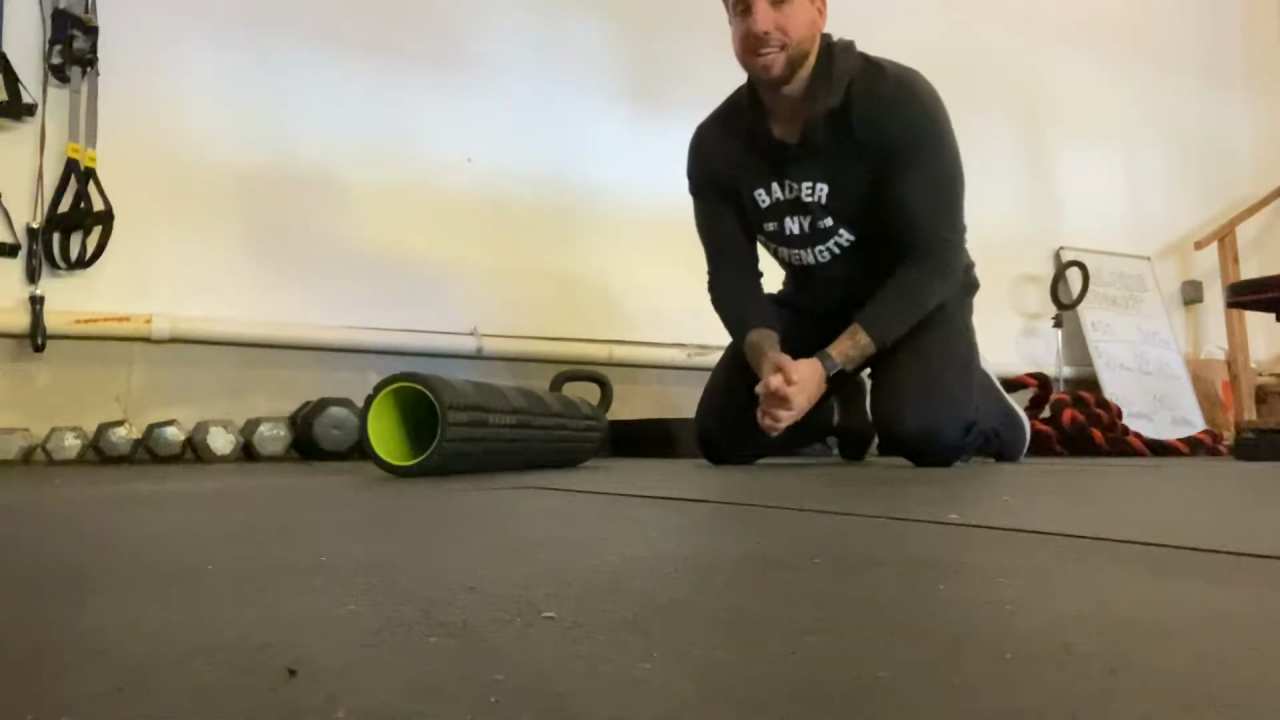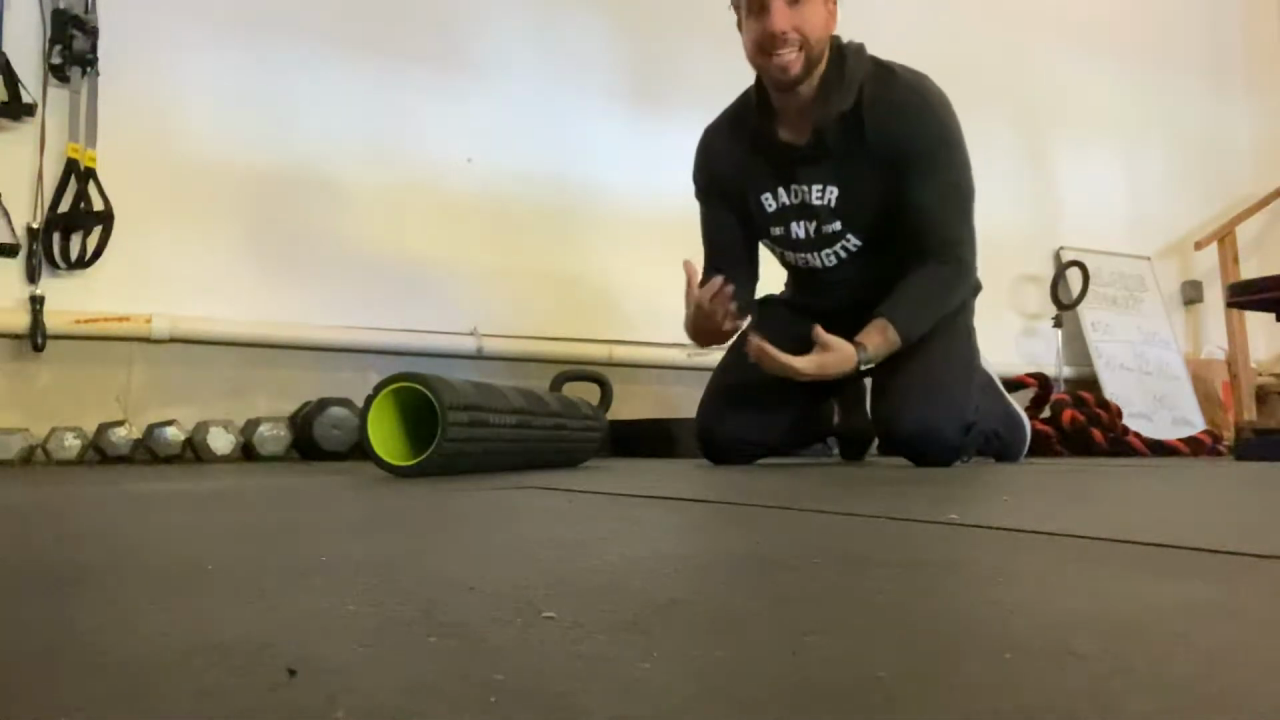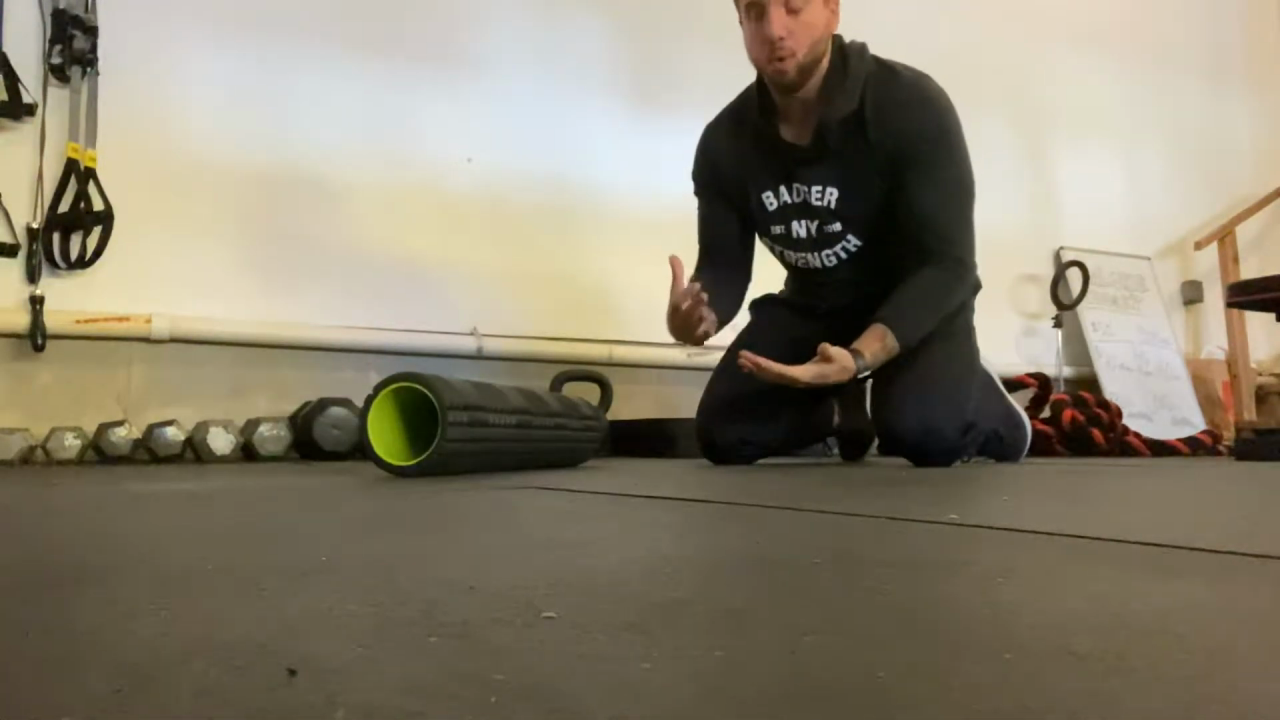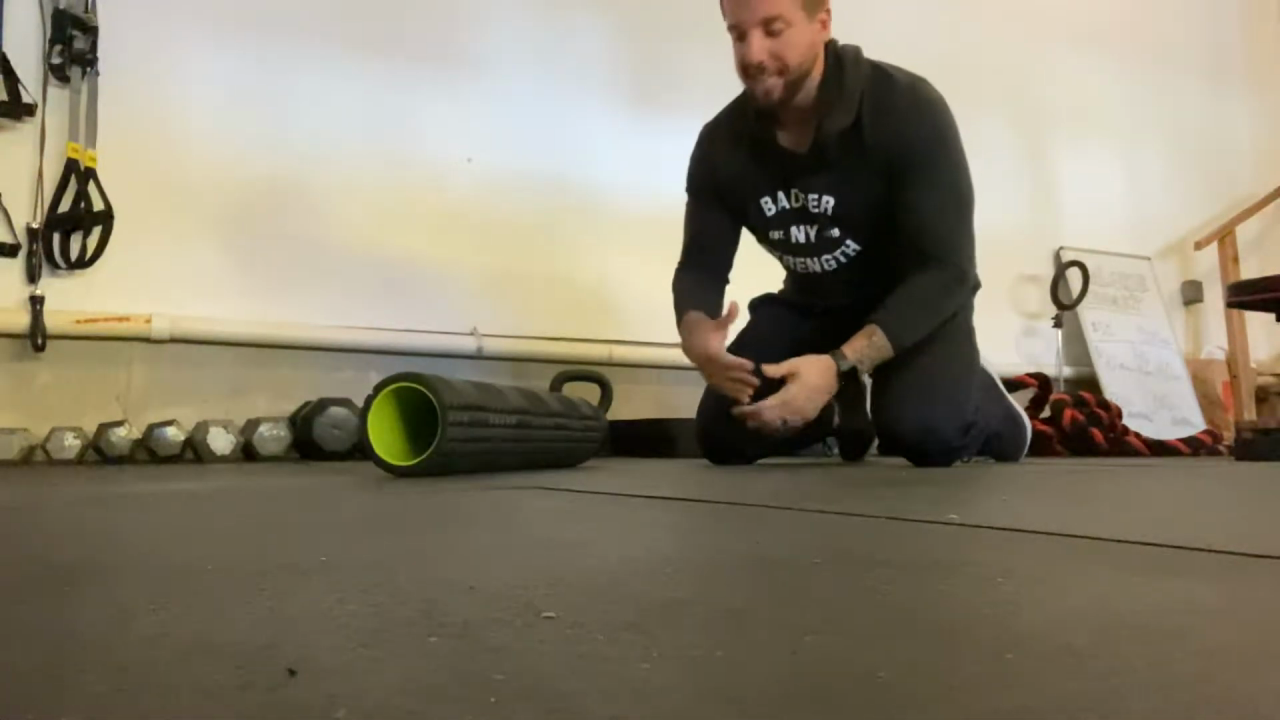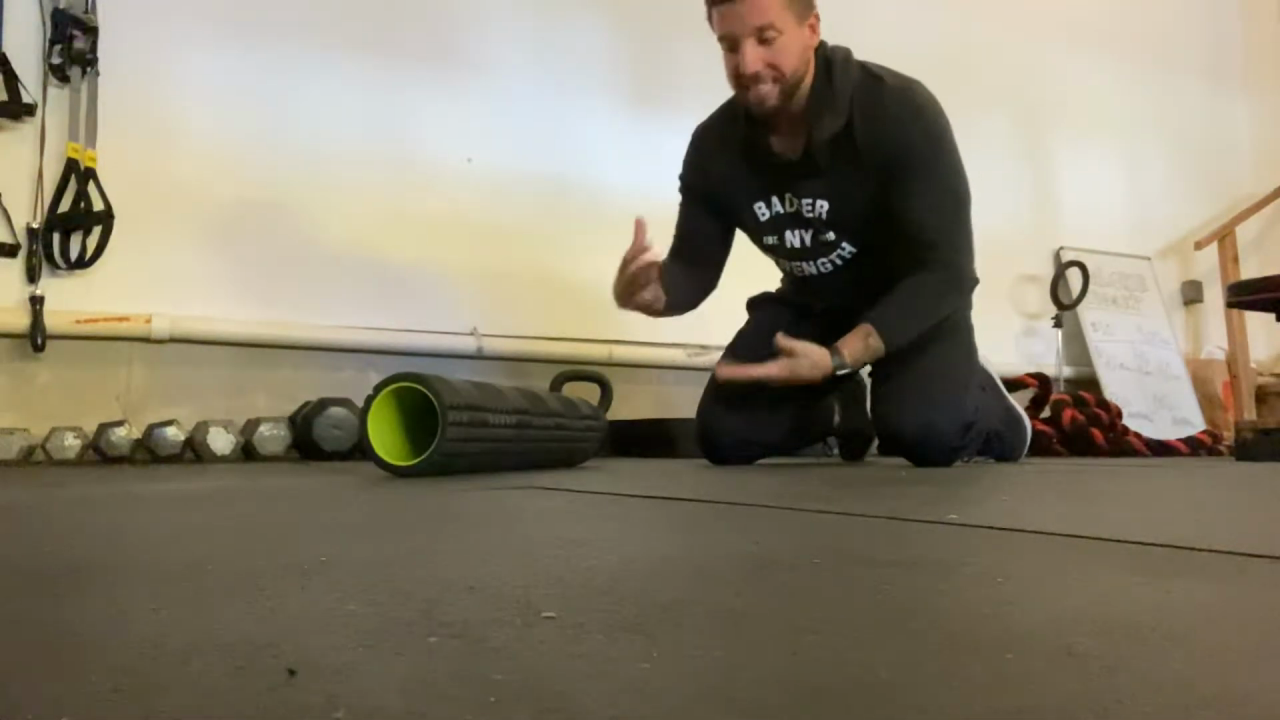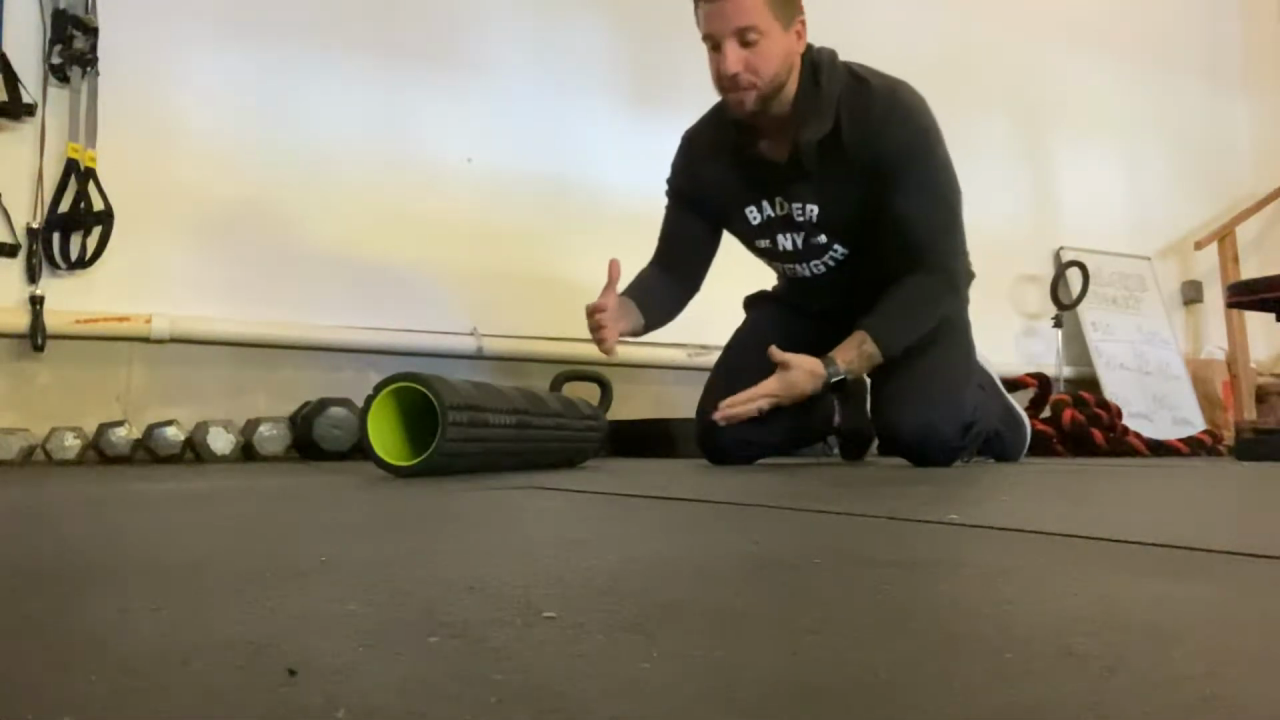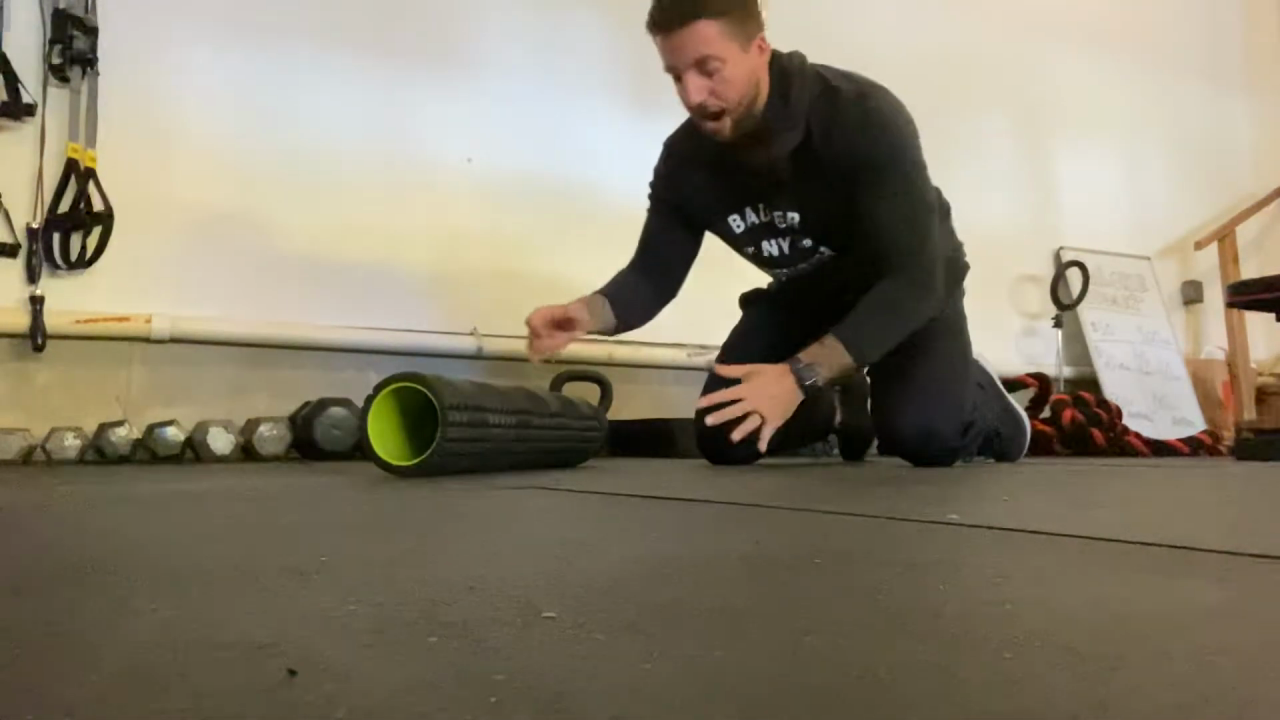
dt=0.3s
person 1, frame 1
left shoulder: (899, 100)
right shoulder: (716, 143)
left elbow: (935, 261)
right elbow: (733, 275)
left wrist: (826, 366)
right wrist: (770, 362)
left hip: (920, 297)
right hip: (812, 303)
left knee: (924, 431)
right knee: (722, 435)
left ankle: (982, 408)
right ankle: (840, 408)
person 1, frame 2
left shoulder: (909, 105)
right shoulder: (723, 145)
left elbow: (949, 264)
right elbow: (730, 272)
left wrist: (860, 354)
right wrist: (706, 322)
left hip: (920, 303)
right hip: (813, 305)
left knee: (925, 431)
right knee: (722, 434)
left ankle: (984, 409)
right ankle: (842, 410)
person 1, frame 3
left shoulder: (910, 104)
right shoulder: (725, 142)
left elbow: (948, 265)
right elbow: (724, 268)
left wrist: (859, 359)
right wrist: (698, 316)
left hip: (920, 301)
right hip: (812, 304)
left knee: (924, 432)
right knee: (723, 434)
left ankle: (986, 409)
right ankle: (842, 410)
person 1, frame 4
left shoulder: (908, 109)
right shoulder: (722, 144)
left elbow: (948, 270)
right elbow: (700, 267)
left wrist: (841, 365)
right wrist: (697, 334)
left hip: (920, 301)
right hip: (811, 305)
left knee: (925, 431)
right knee: (723, 434)
left ankle: (987, 410)
right ankle: (845, 409)
person 1, frame 5
left shoulder: (899, 111)
right shoulder: (715, 146)
left elbow: (945, 271)
right elbow: (691, 270)
left wrist: (837, 360)
right wrist: (644, 291)
left hip: (914, 302)
right hip: (812, 302)
left knee: (927, 432)
right knee: (724, 436)
left ankle: (979, 403)
right ankle: (843, 409)
person 1, frame 6
left shoulder: (888, 113)
right shoulder: (704, 150)
left elbow: (940, 274)
right elbow: (675, 271)
left wrist: (829, 371)
right wrist: (622, 313)
left hip: (915, 295)
right hip: (807, 299)
left knee: (926, 433)
right knee: (724, 435)
left ankle: (980, 404)
right ankle: (844, 408)
person 1, frame 7
left shoulder: (863, 117)
right shoulder: (687, 158)
left elbow: (916, 278)
right elbow: (654, 275)
left wrist: (800, 376)
right wrist: (585, 315)
left hip: (908, 291)
right hip: (804, 294)
left knee: (926, 434)
right knee: (721, 436)
left ankle: (977, 400)
right ankle: (844, 405)
